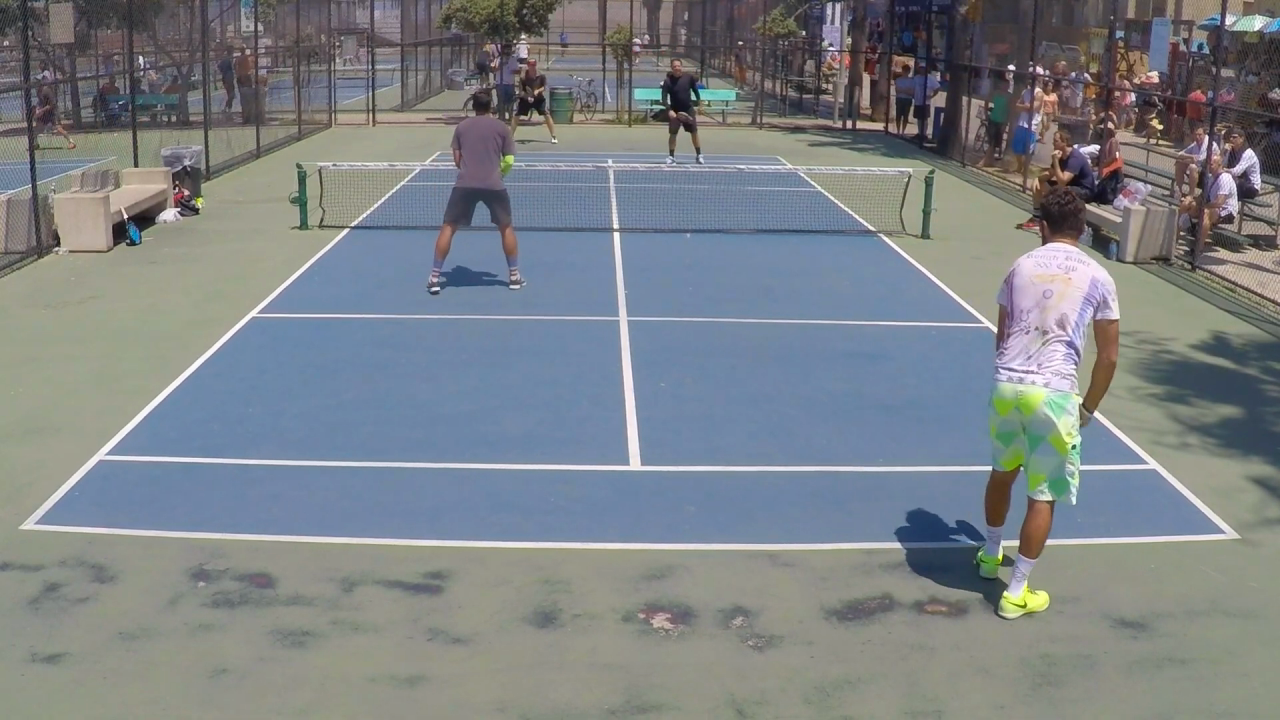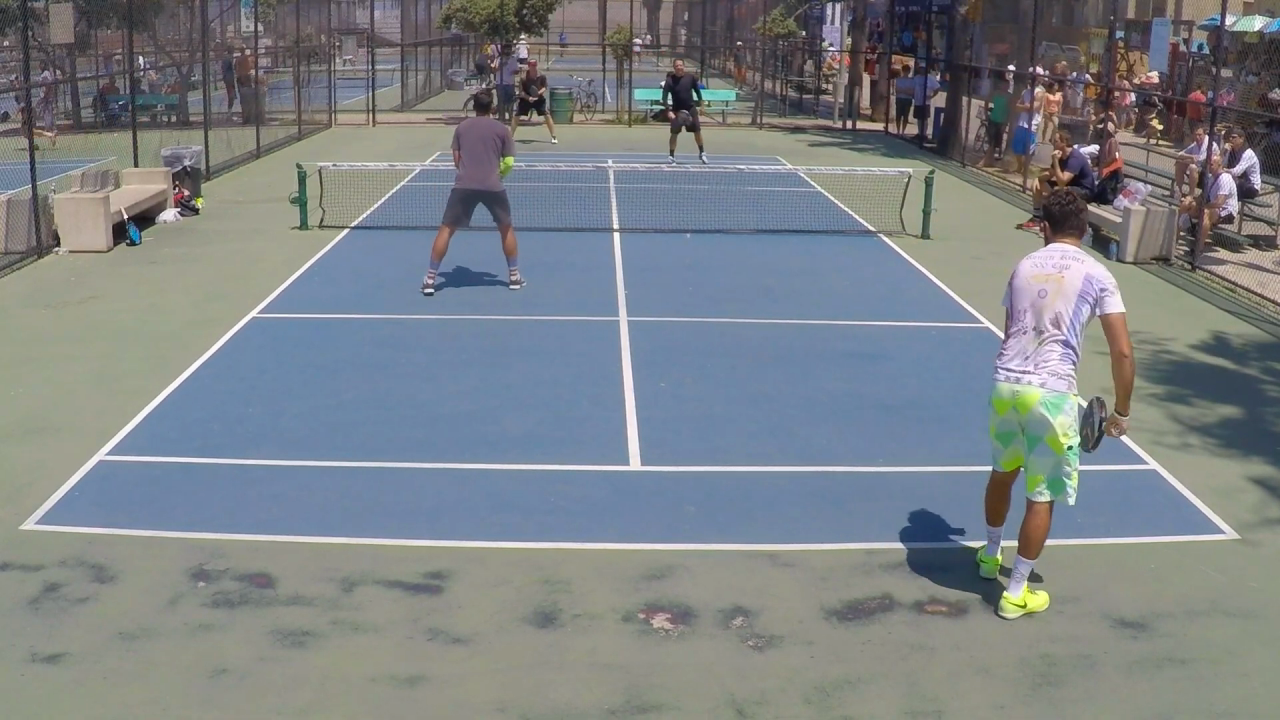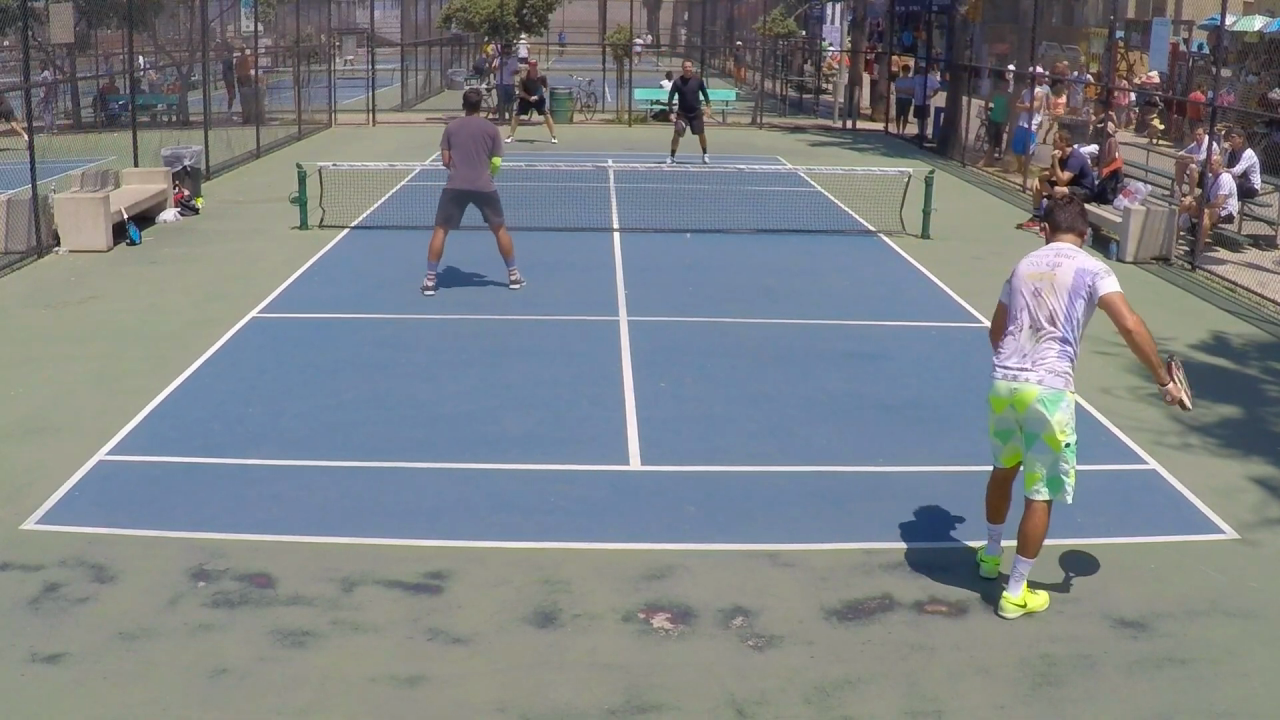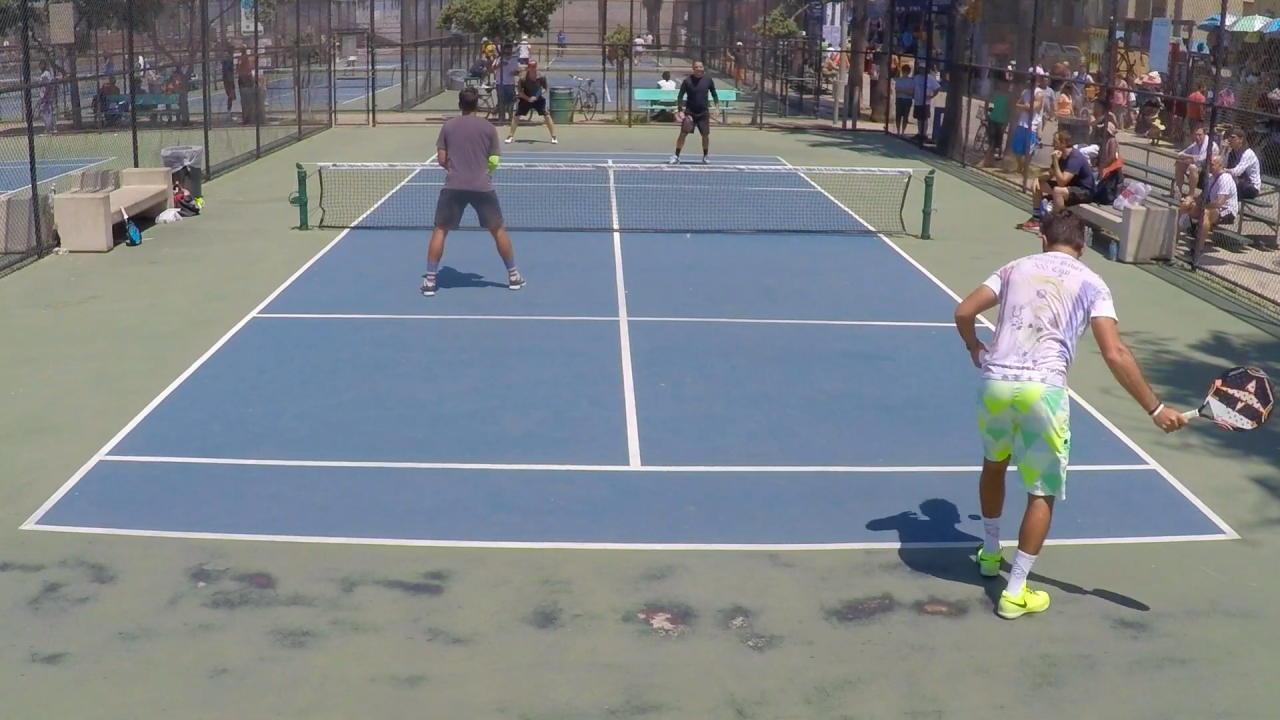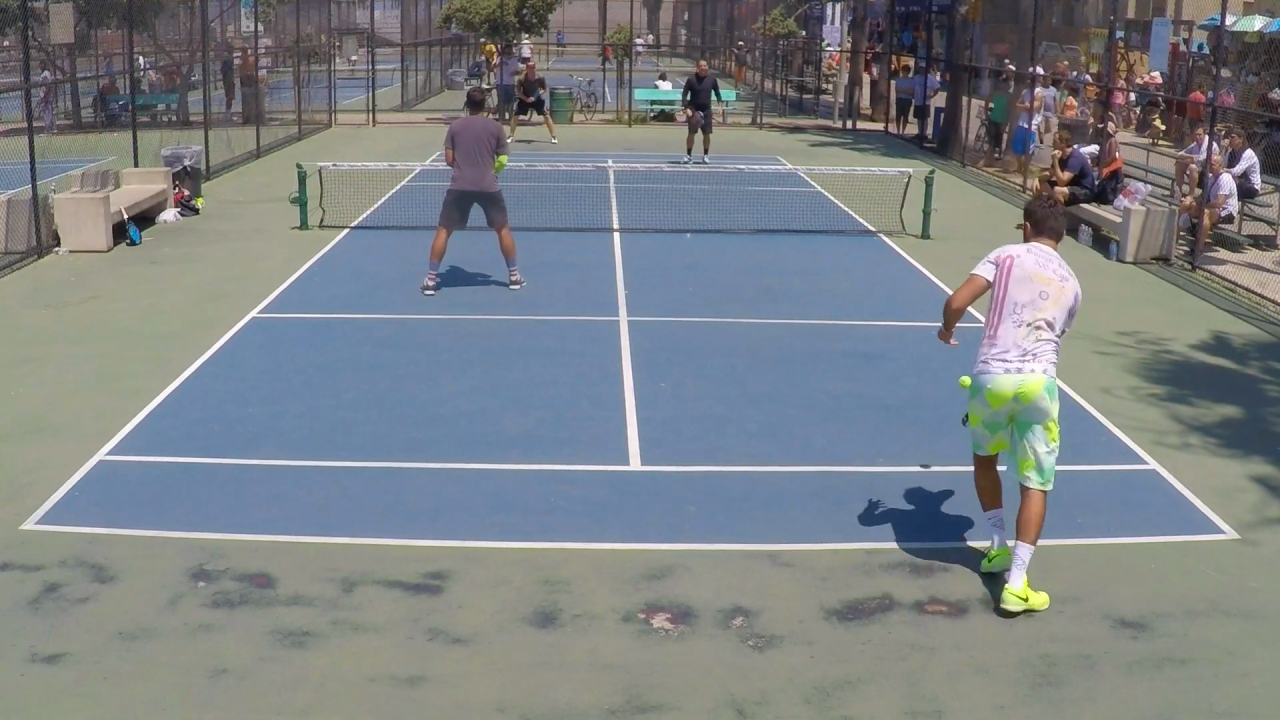
dt=0.2s
person 1, frame 1
left shoulder: (1021, 266)
right shoulder: (1098, 278)
right elbow: (1108, 357)
right wrist: (1089, 406)
left hip: (1005, 385)
right hip: (1053, 393)
left knee: (1002, 473)
right knee: (1043, 496)
left ankle: (989, 554)
right ankle: (1016, 593)
person 1, frame 2
left shoulder: (1024, 266)
right shoulder: (1097, 275)
right elbow: (1122, 351)
right wrist: (1121, 411)
left hip: (1004, 385)
right hip: (1051, 394)
left knee: (1002, 474)
right knee: (1042, 496)
left ankle: (990, 554)
right ankle: (1015, 593)
person 1, frame 3
left shoulder: (1025, 265)
right shoulder: (1091, 268)
left elbow: (997, 330)
right elbow: (1130, 325)
right wrist: (1165, 381)
left hip: (1002, 383)
right hip: (1047, 391)
left knee: (1003, 469)
right knee: (1041, 494)
left ankle: (990, 554)
right ankle: (1015, 593)
person 1, frame 4
left shoulder: (1015, 268)
right shoulder: (1088, 282)
left elbow: (963, 314)
right elbow: (1113, 353)
left wrist: (976, 351)
right wrist: (1154, 407)
left hip: (994, 384)
right hip: (1043, 391)
left knee: (993, 463)
right knee: (1041, 494)
left ankle: (988, 553)
right ankle: (1014, 592)
person 1, frame 5
left shoulder: (1006, 255)
right shoulder: (1072, 283)
left elbow: (956, 304)
left wrist: (947, 330)
left hip: (992, 376)
right hip: (1039, 383)
left knee: (985, 458)
right knee: (1036, 484)
left ankle: (998, 550)
right ankle: (1017, 586)
person 2, frame 1
left shoulder: (462, 127)
right shoulder: (502, 128)
left elbow: (457, 161)
right elbow: (509, 161)
left hip: (465, 185)
right hip: (494, 185)
left knee: (448, 228)
right knee: (506, 228)
left ankle: (435, 277)
right ankle: (514, 276)
person 2, frame 2
left shoulder: (462, 127)
right shoulder: (501, 129)
left elbow: (457, 160)
right elbow: (509, 163)
left hip: (464, 186)
right hip: (493, 187)
left knee: (446, 229)
right knee: (506, 229)
left ankle: (431, 278)
right ankle: (514, 276)
person 2, frame 3
left shoulder: (451, 127)
right shoulder: (491, 129)
left elbow: (445, 160)
right elbow: (496, 163)
left hip: (455, 186)
right hip: (484, 187)
left knee: (440, 230)
right knee: (500, 229)
left ankle: (430, 280)
right ankle: (514, 275)
person 2, frame 4
left shoulder: (448, 126)
right shoulder: (488, 128)
left elbow: (442, 160)
right elbow: (494, 162)
left hip: (453, 186)
right hip: (482, 187)
left knee: (440, 231)
right knee: (498, 230)
left ankle: (430, 280)
right ankle: (513, 276)
person 2, frame 5
left shoulder: (455, 127)
right shoulder: (495, 128)
left elbow: (449, 160)
right elbow: (503, 161)
left hip: (459, 187)
right hip: (488, 187)
left knee: (444, 231)
right knee: (503, 229)
left ankle: (431, 280)
right ankle: (514, 276)
